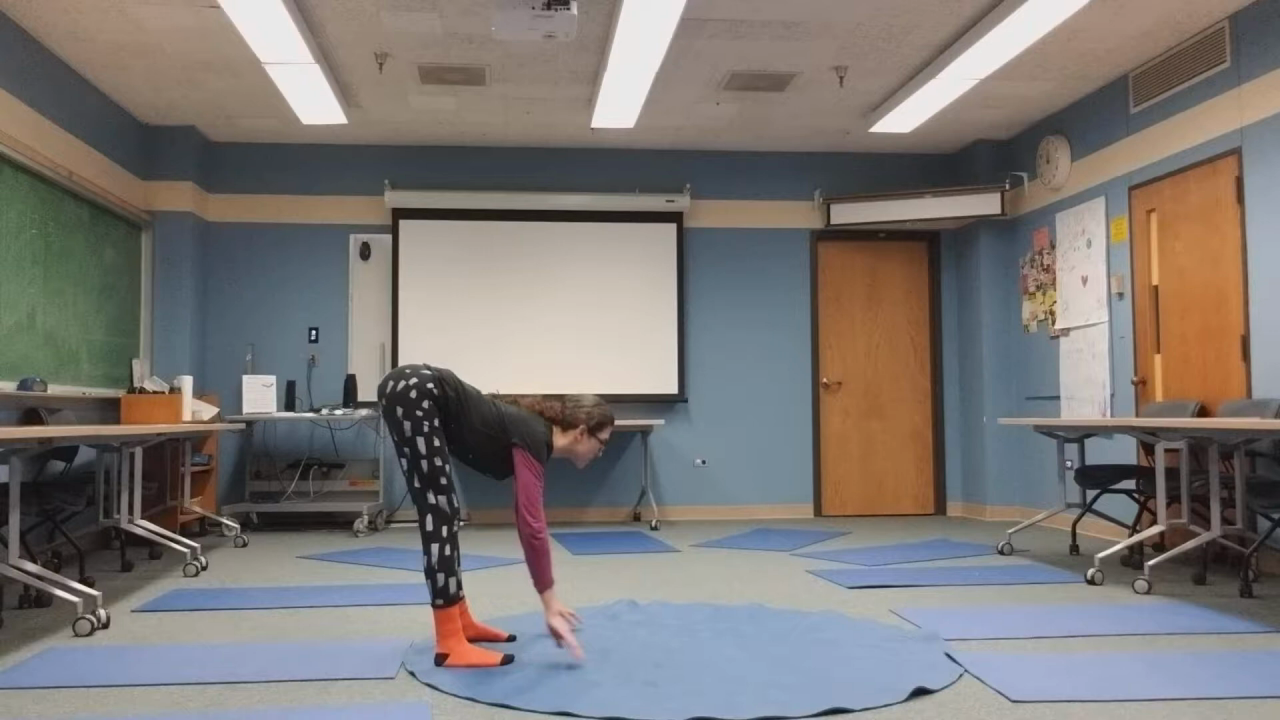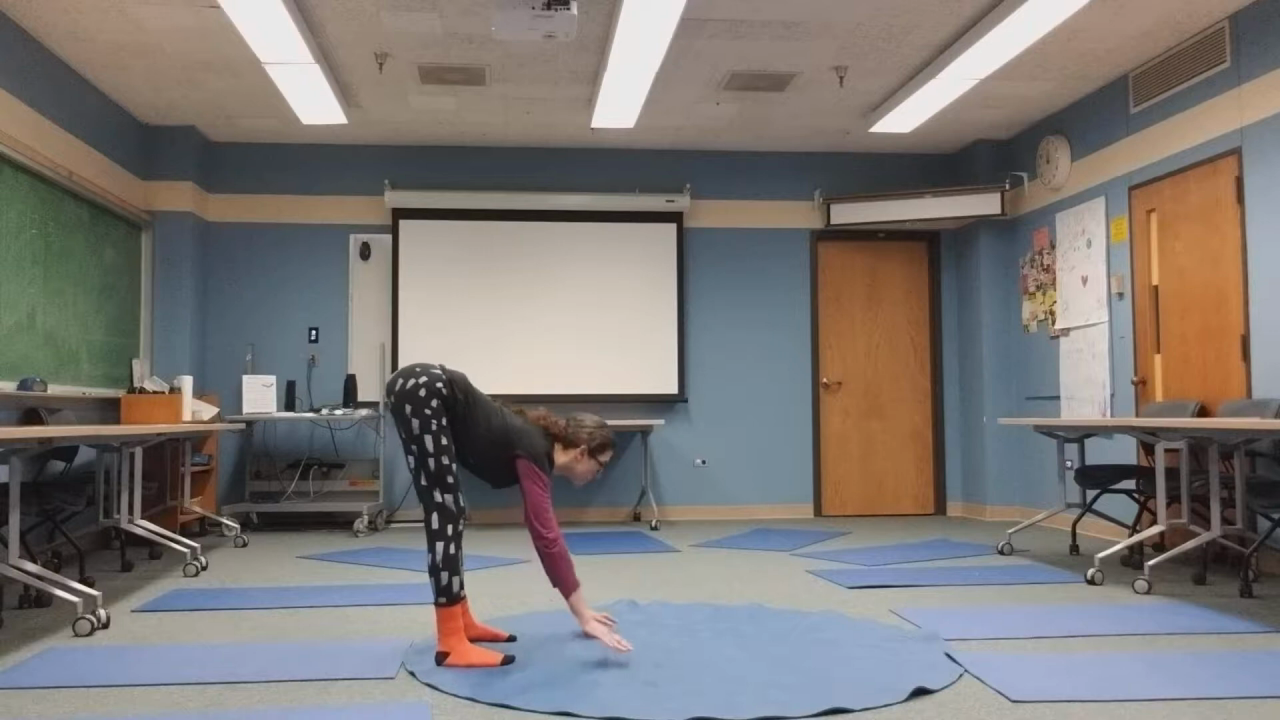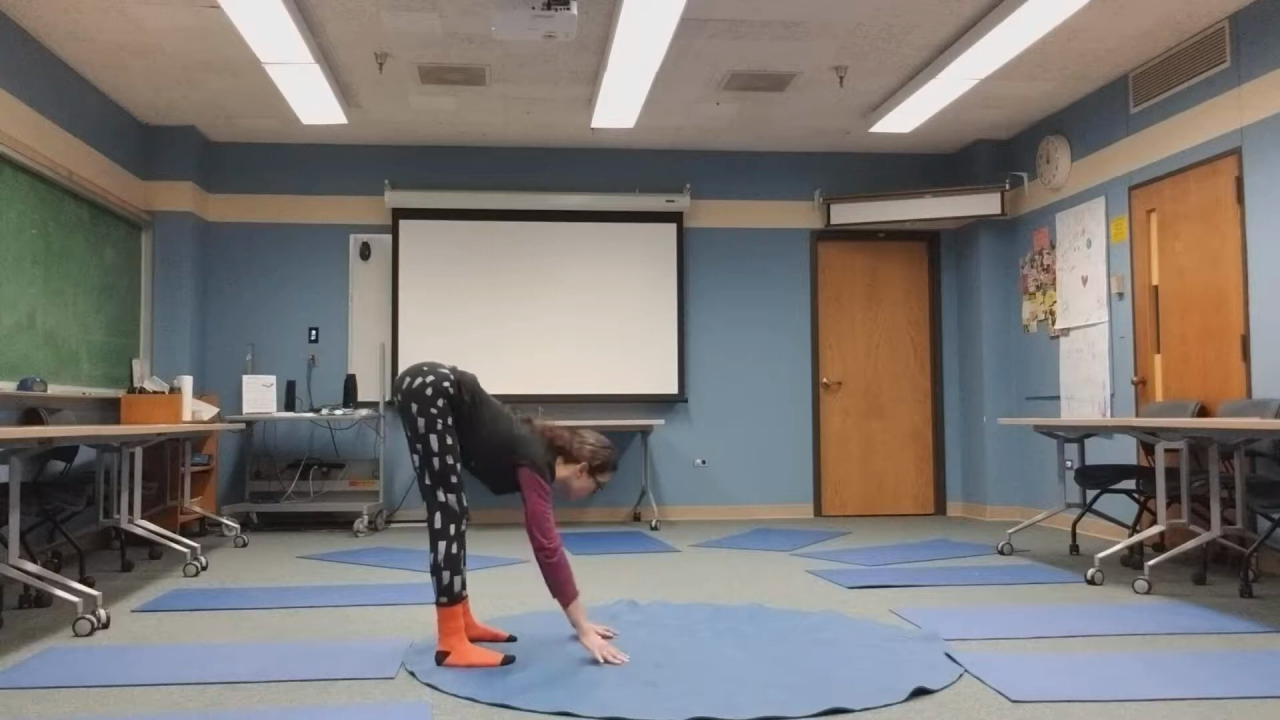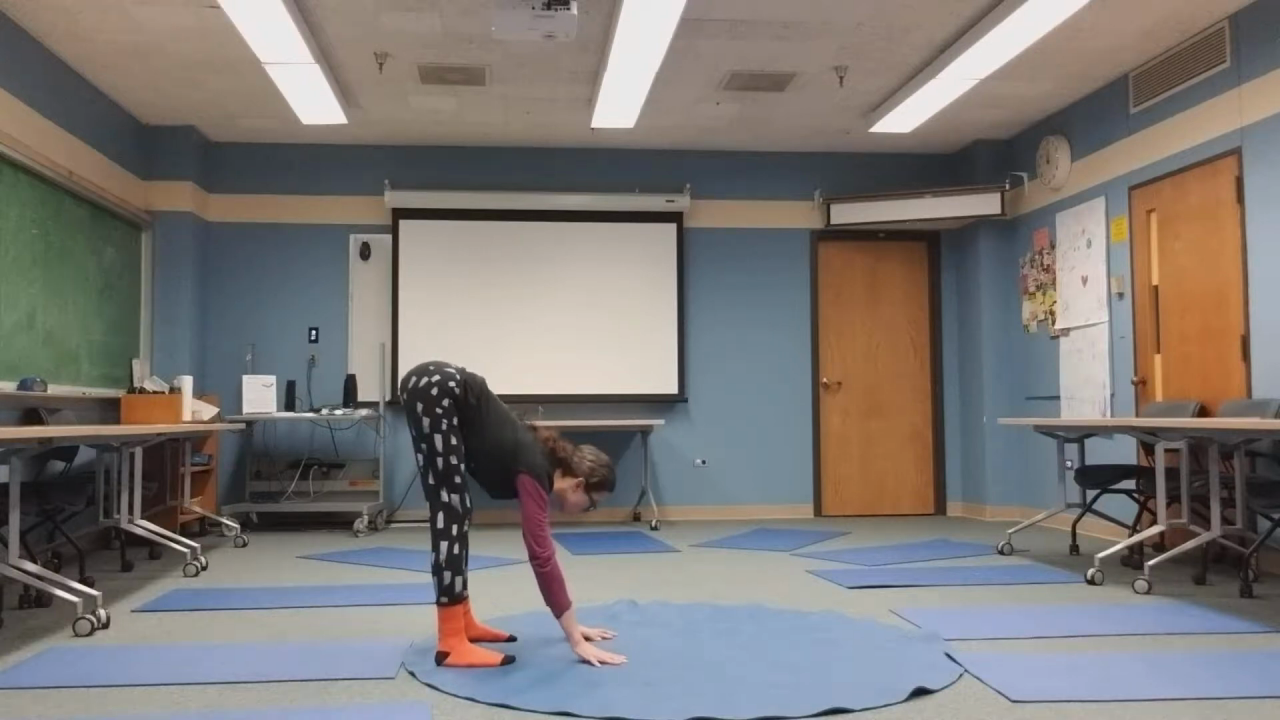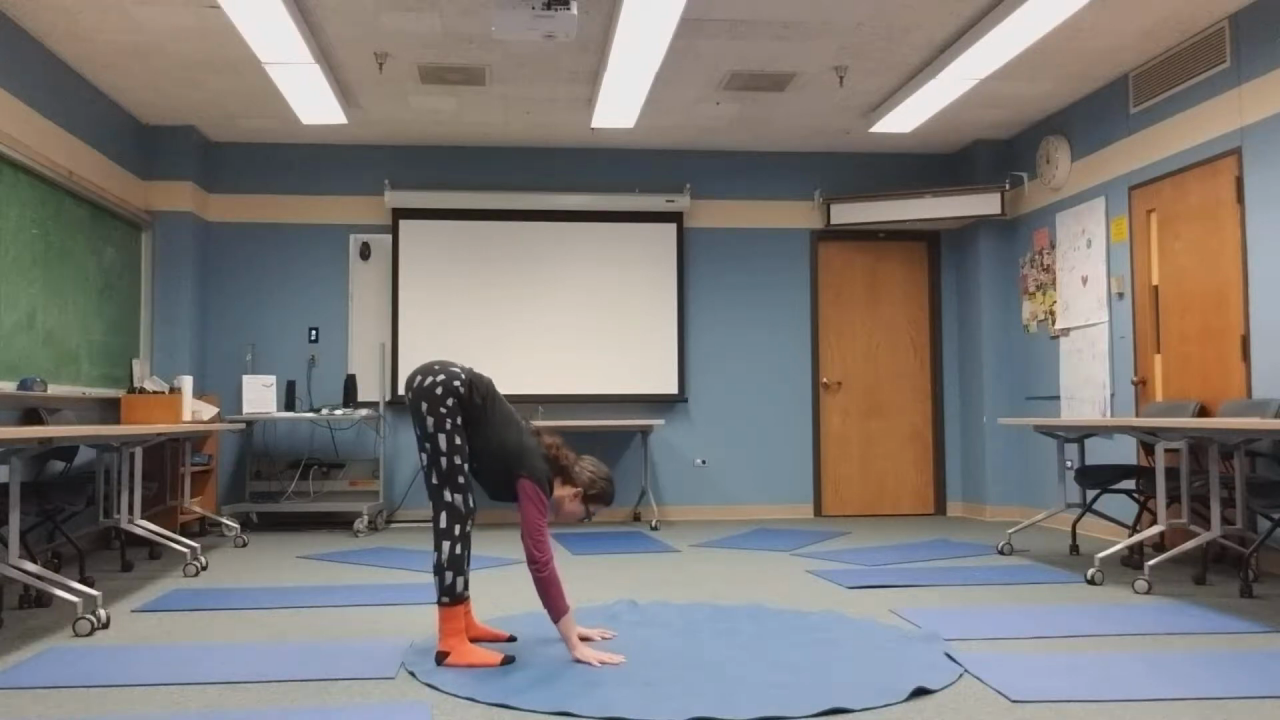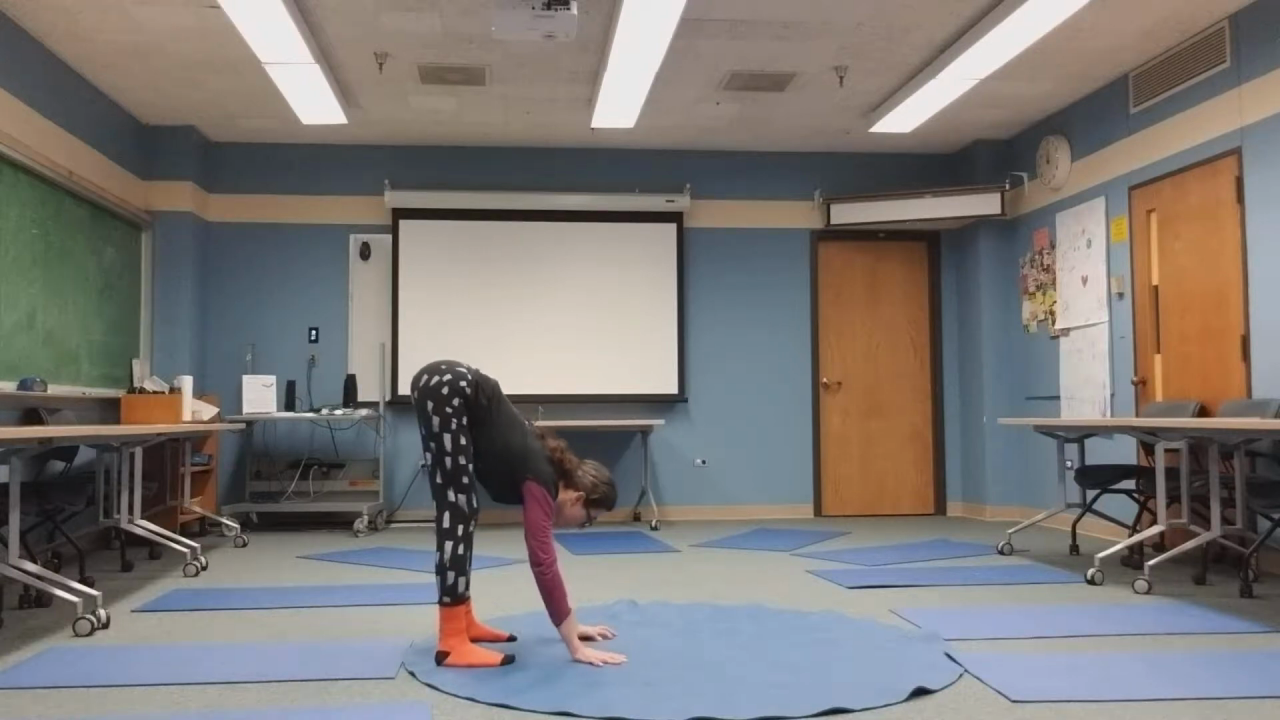
dt=0.2s
person 1, frame 1
left shoulder: (535, 433)
right shoulder: (532, 441)
left elbow: (531, 525)
right elbow: (532, 528)
left wrist: (552, 602)
right wrist: (551, 610)
left hip: (417, 395)
right hip: (413, 394)
left knee: (443, 514)
right knee: (439, 515)
left ankle: (461, 621)
right ankle: (451, 644)
person 1, frame 2
left shoulder: (537, 447)
right shoulder: (534, 454)
left elbow: (546, 536)
right elbow: (547, 538)
left wrist: (581, 610)
right wrist: (584, 616)
left hip: (427, 394)
right hip: (421, 392)
left knee: (448, 513)
right knee: (445, 514)
left ankle: (461, 621)
right ankle: (451, 643)
person 1, frame 3
left shoulder: (540, 456)
right shoulder: (536, 463)
left elbow: (546, 546)
right elbow: (548, 549)
left wrist: (579, 622)
right wrist: (584, 631)
left hip: (434, 391)
right hip: (428, 390)
left knee: (451, 513)
right knee: (448, 513)
left ankle: (462, 621)
right ankle: (452, 643)
person 1, frame 4
left shoulder: (542, 465)
right shoulder: (535, 471)
left elbow: (541, 554)
right elbow: (542, 557)
left wrist: (572, 627)
right wrist: (576, 641)
left hip: (442, 391)
right hip: (433, 389)
left knee: (455, 512)
right knee: (451, 513)
left ankle: (463, 621)
right ankle: (452, 642)
person 1, frame 5
left shoulder: (544, 469)
right shoulder: (535, 476)
left elbow: (540, 558)
right elbow: (540, 560)
left wrist: (569, 627)
right wrist: (574, 645)
left hip: (448, 391)
right hip: (439, 389)
left knee: (459, 512)
right knee: (454, 513)
left ankle: (462, 621)
right ankle: (452, 642)
person 1, frame 6
left shoulder: (551, 472)
right shoulder: (540, 480)
left elbow: (543, 559)
right elbow: (543, 562)
left wrist: (570, 626)
right wrist: (576, 646)
left hip: (451, 389)
right hip: (446, 389)
left knee: (460, 513)
right knee: (458, 514)
left ankle: (463, 620)
right ankle: (452, 642)
